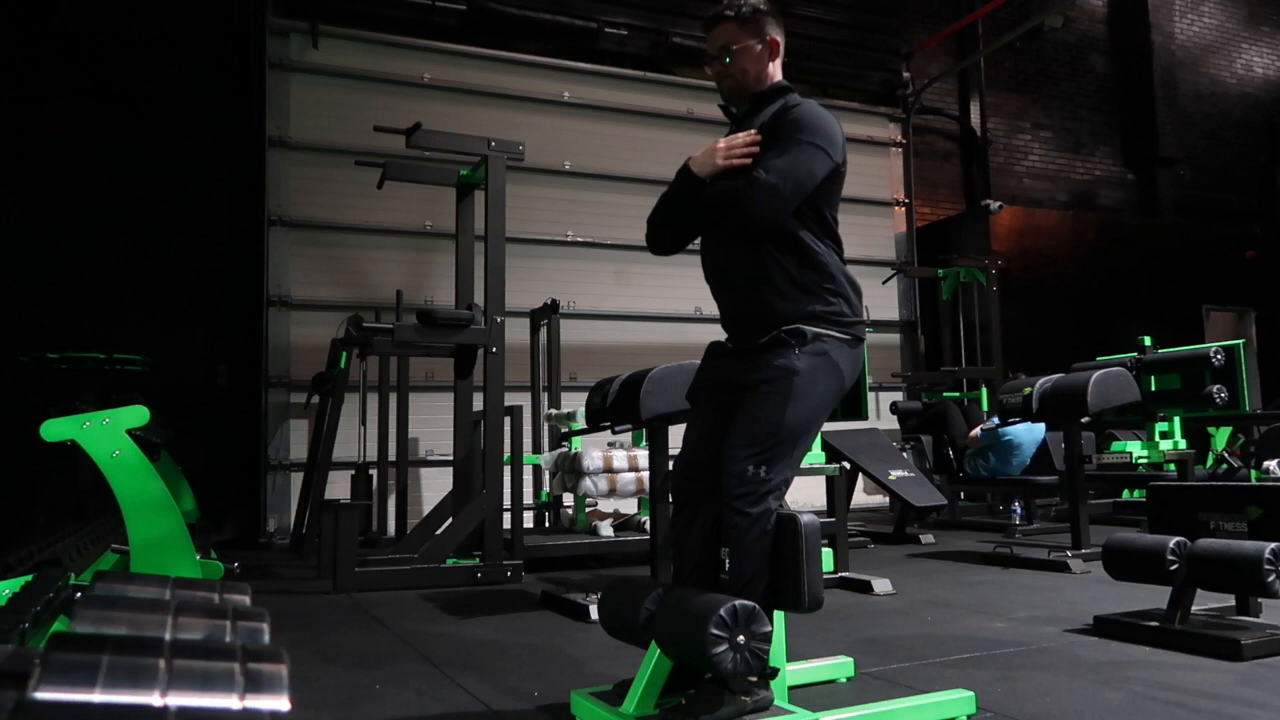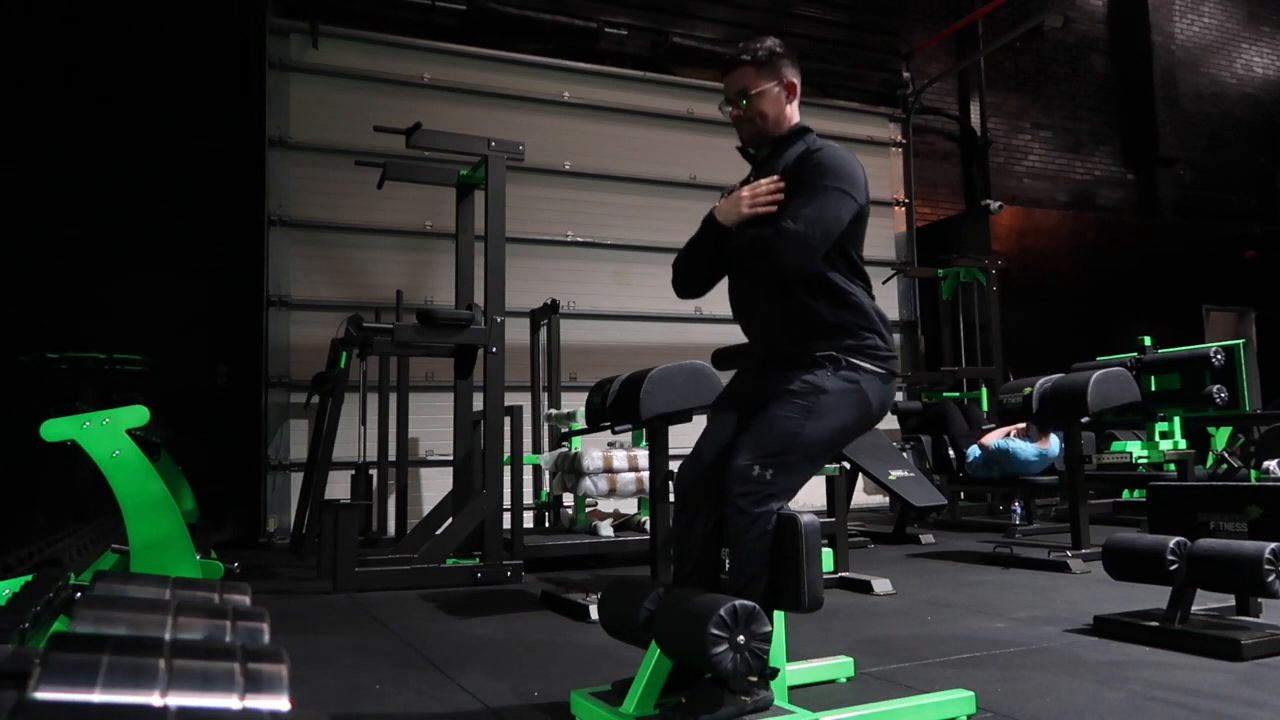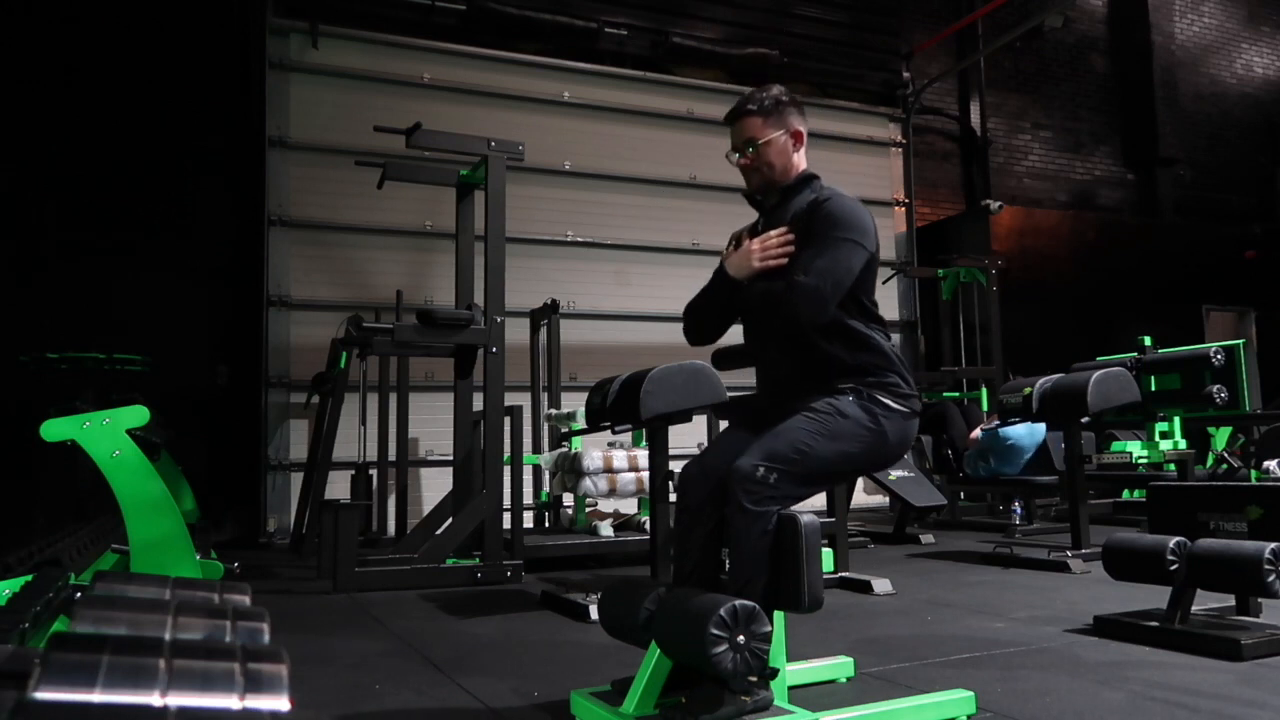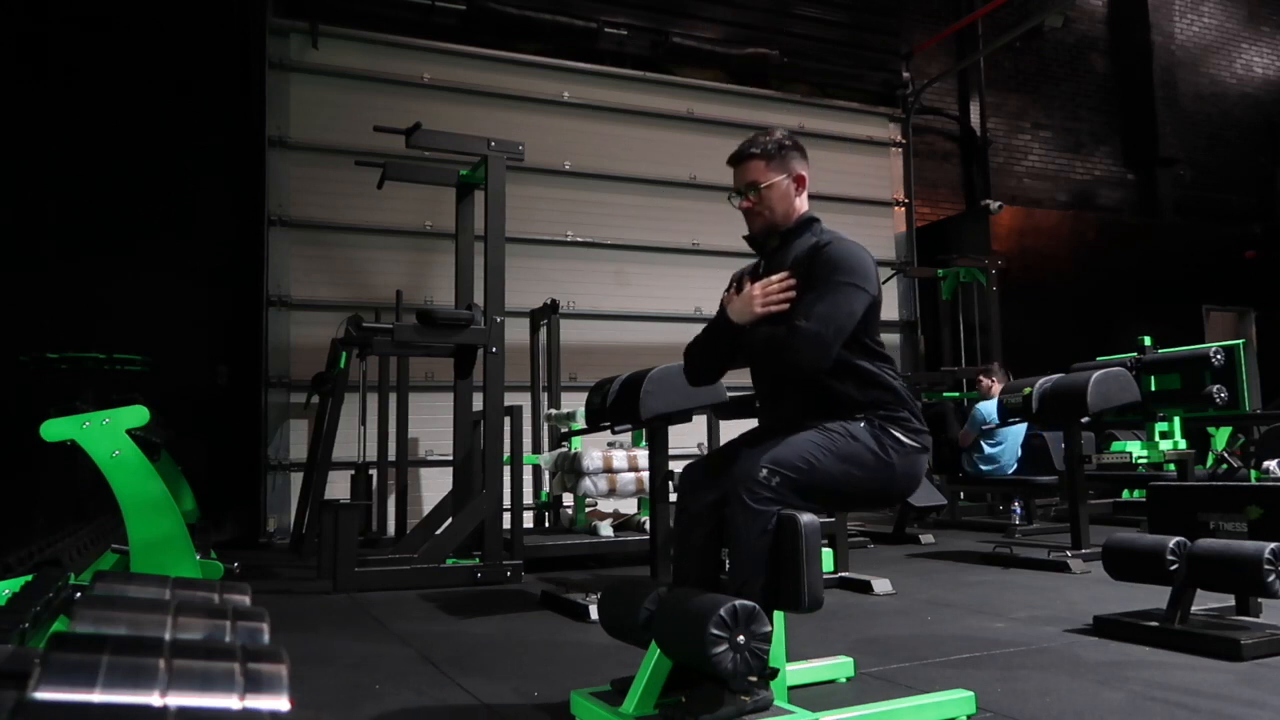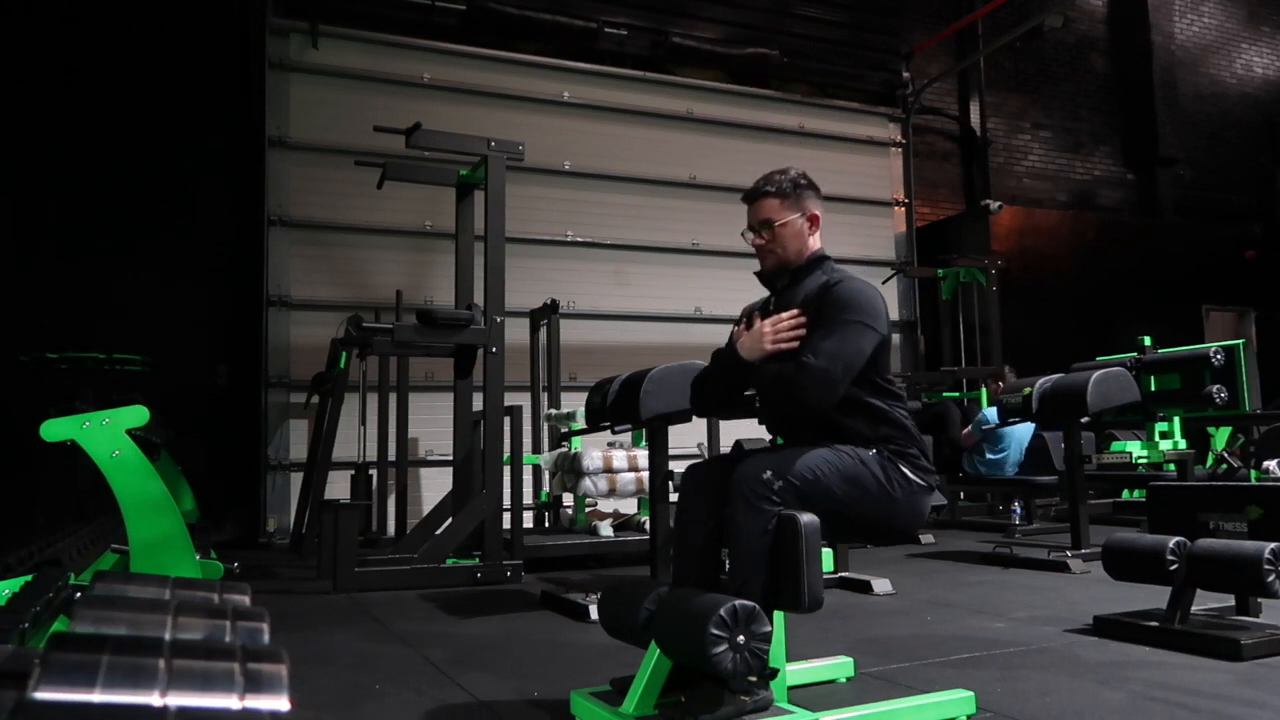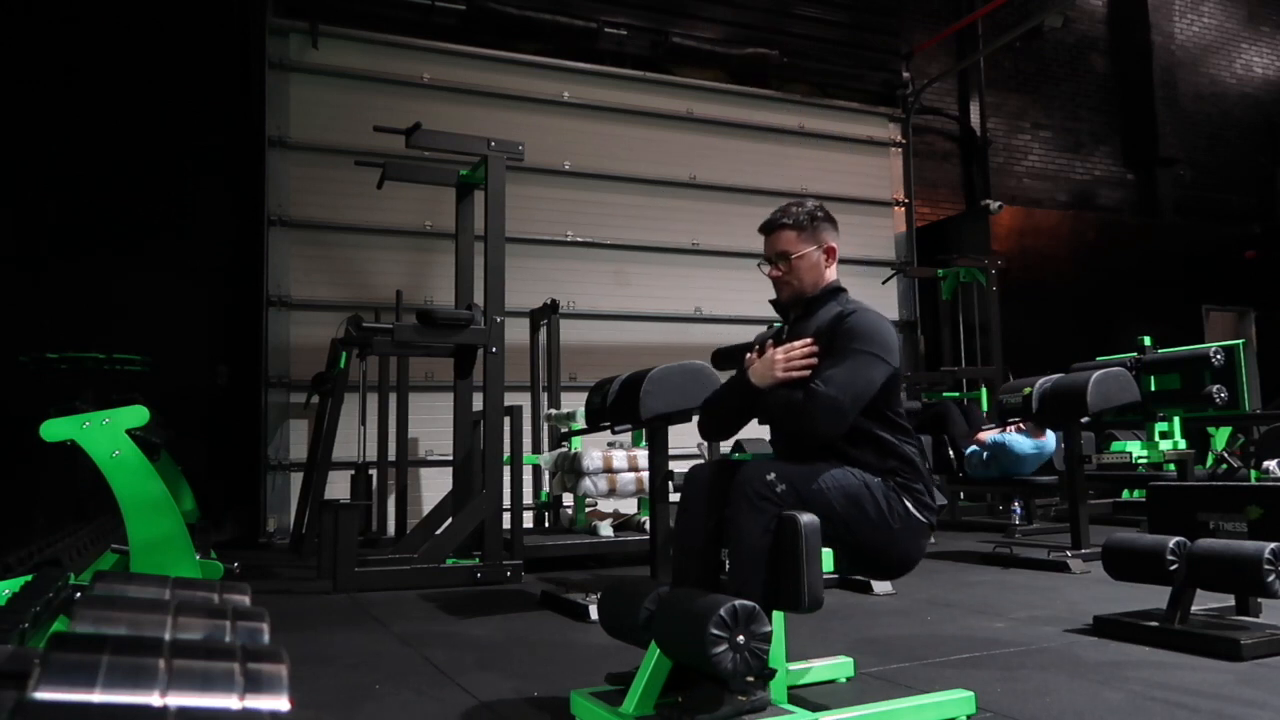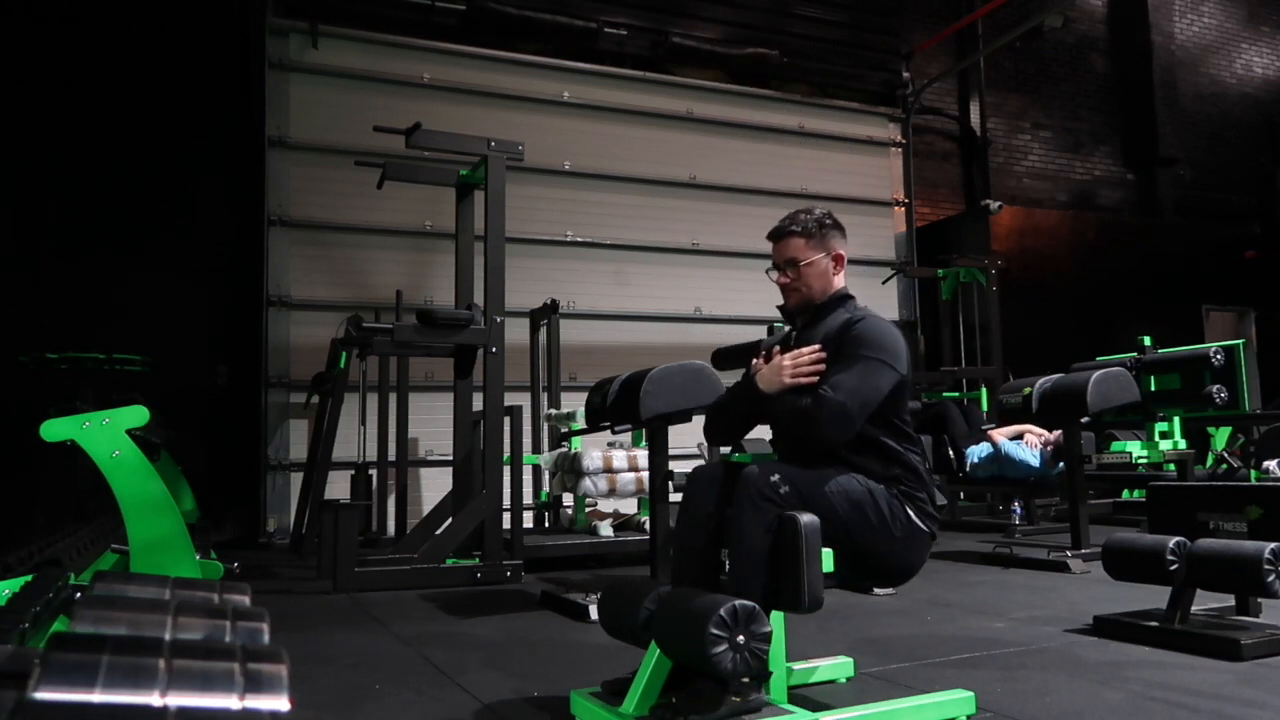
dt=0.5s
person 1, frame 1
left shoulder: (806, 124)
right shoulder: (725, 140)
left elbow: (761, 201)
right elbow: (662, 235)
left wrist: (708, 186)
right wrist: (696, 173)
left hip: (810, 338)
right hip: (746, 340)
left knee: (748, 484)
right knee: (695, 481)
person 1, frame 2
left shoulder: (829, 166)
right shoulder: (747, 183)
left elbow: (791, 250)
right elbow: (687, 280)
left wrist: (733, 232)
right wrist: (722, 221)
left hip: (844, 364)
right hip: (776, 363)
left knee: (752, 480)
right knee: (698, 481)
person 1, frame 3
left shoulder: (837, 214)
right shoulder: (752, 234)
left elbow: (803, 304)
right elbow: (698, 328)
left wrist: (745, 286)
right wrist: (733, 274)
left hip: (867, 403)
right hip: (793, 399)
left knee: (753, 477)
right knee: (700, 482)
person 1, frame 4
left shoulder: (838, 259)
right shoulder: (751, 277)
left elbow: (806, 349)
right elbow: (699, 367)
left wrist: (752, 330)
right wrist: (733, 319)
left hip: (881, 436)
right hip: (809, 429)
left knee: (759, 477)
right knee: (700, 483)
person 1, frame 5
left shoulder: (849, 296)
right shoulder: (765, 308)
left elbow: (813, 385)
right elbow: (704, 398)
left wrist: (753, 371)
right wrist: (742, 353)
left hip: (887, 473)
right hip: (820, 474)
left knee: (760, 479)
right knee: (702, 487)
person 1, frame 6
left shoulder: (859, 327)
right shoulder: (775, 338)
left elbow: (813, 414)
right elbow: (712, 423)
left wrist: (761, 386)
right wrist: (753, 380)
left hip: (891, 512)
right hip: (816, 493)
left knee: (753, 481)
right knee: (703, 480)
person 1, frame 7
left shoulder: (870, 334)
right shoulder: (786, 344)
left elbow: (827, 421)
right elbow: (719, 430)
left wrist: (770, 396)
right wrist: (759, 386)
left hip: (894, 520)
right hip: (823, 505)
left knee: (762, 483)
right knee: (708, 483)
left ankle: (743, 673)
